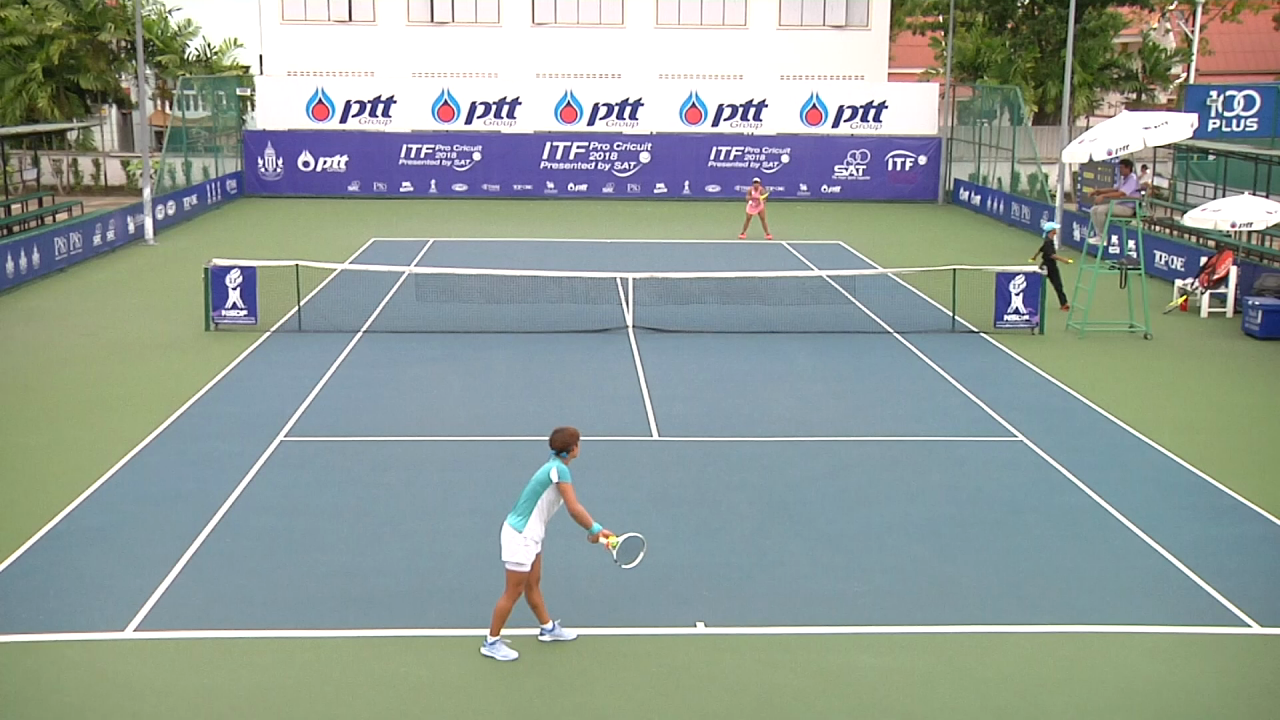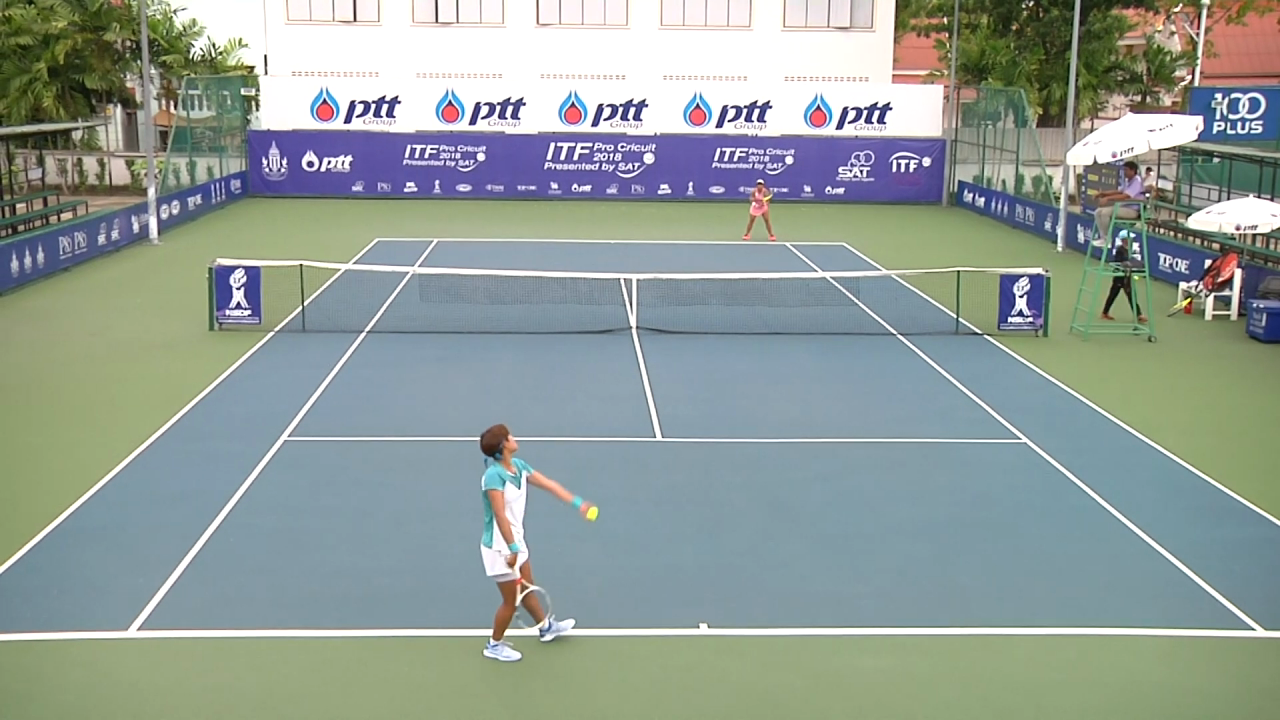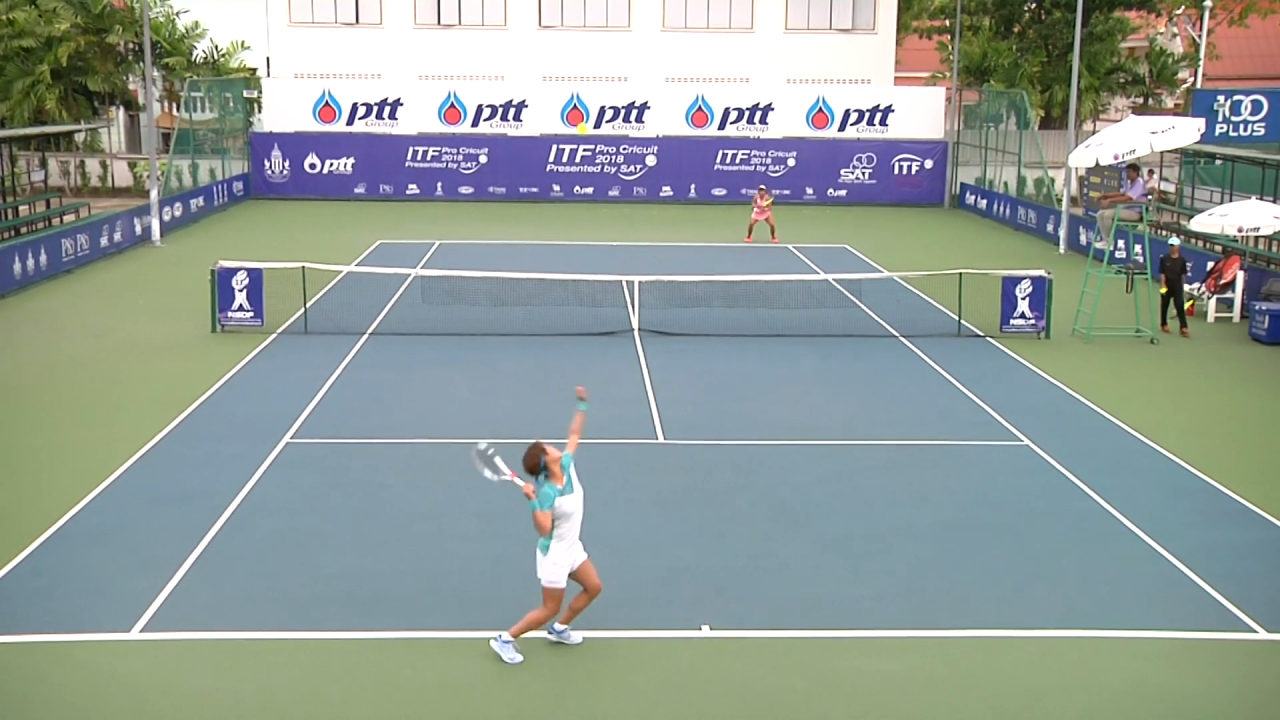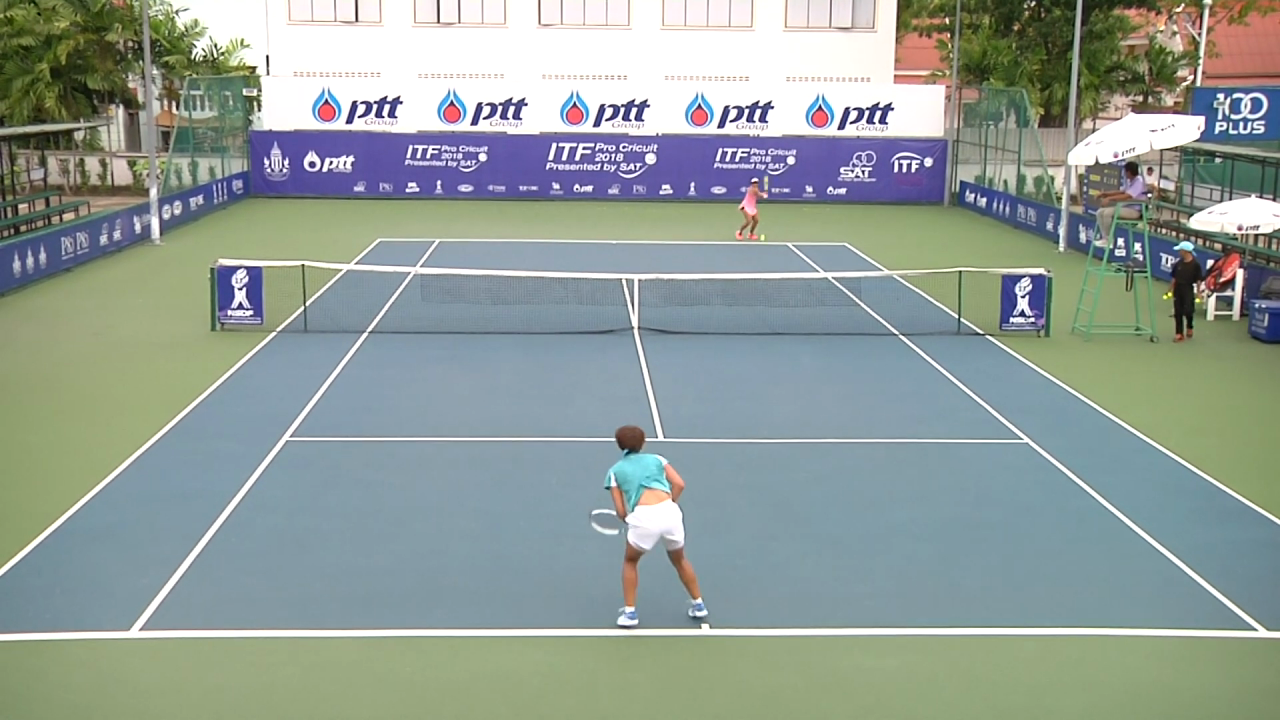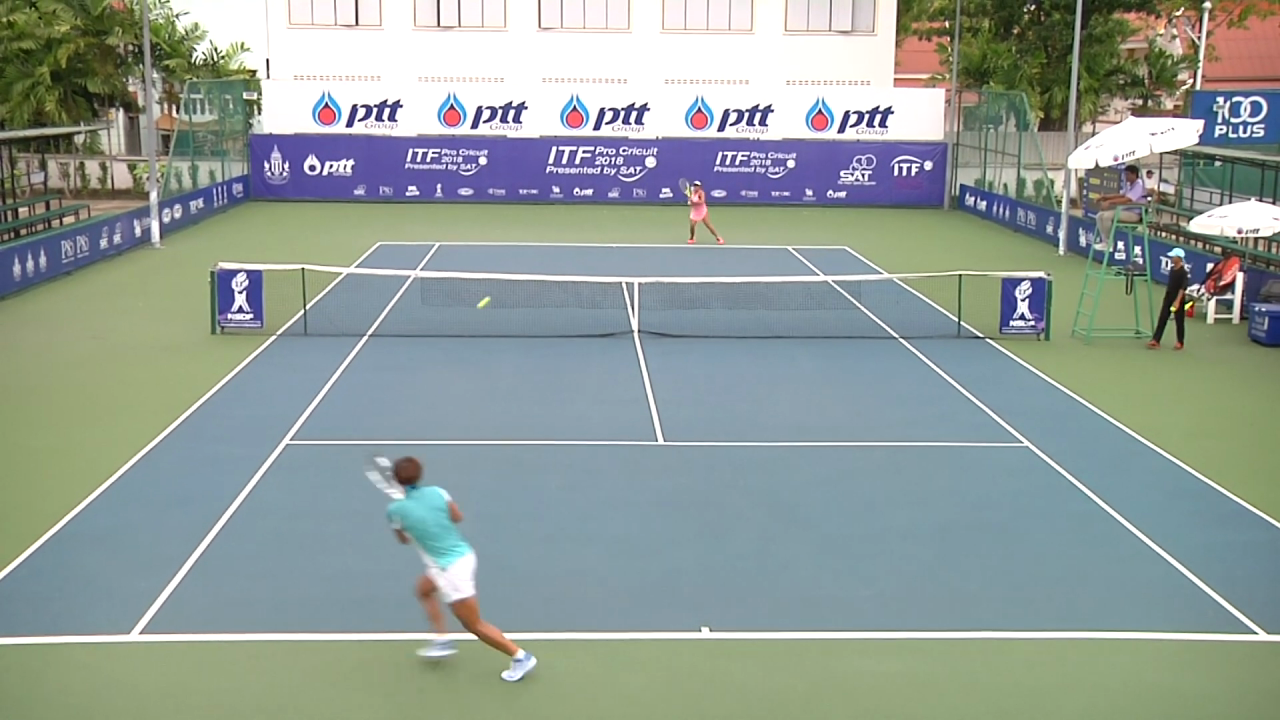
dt=1s
person 1, frame 1
left shoulder: (557, 468)
right shoulder: (559, 469)
left elbow: (574, 506)
right elbow: (574, 509)
left wrist: (597, 529)
right wrist: (594, 529)
left hip: (530, 535)
right hip: (520, 536)
left knee: (532, 584)
right knee: (513, 591)
left ankle: (548, 628)
right ankle: (491, 642)
person 1, frame 2
left shoulder: (520, 466)
right shoulder: (494, 476)
left elbow: (548, 484)
right elbow: (500, 516)
left wrist: (576, 502)
right wrist: (511, 549)
left hip: (516, 543)
right hip: (500, 548)
right knee: (511, 599)
left ankle: (546, 627)
right ankle: (494, 644)
person 1, frame 3
left shoulder: (567, 467)
right shoulder: (547, 495)
left elbow: (573, 436)
right elbow: (544, 531)
left wrist: (581, 406)
right wrist: (532, 500)
left hip: (573, 547)
right hip: (555, 553)
left knee: (594, 588)
right knee: (551, 608)
left ankle: (560, 629)
right ankle: (506, 639)
person 1, frame 4
left shoulder: (615, 471)
right shoulder: (656, 459)
left elbow: (621, 512)
right elbow: (680, 485)
left wrist: (630, 518)
left hip: (644, 520)
right hip: (671, 516)
left knee: (630, 561)
right knee: (679, 561)
left ankle: (629, 612)
right ankle: (697, 604)
person 1, frame 5
left shoulder: (396, 510)
right shoulder: (438, 493)
left elbow: (404, 539)
right elbow: (458, 518)
left hip: (449, 568)
right hip: (464, 557)
left knee: (474, 626)
right knee: (423, 590)
left ankle: (521, 657)
right ankle: (442, 642)
